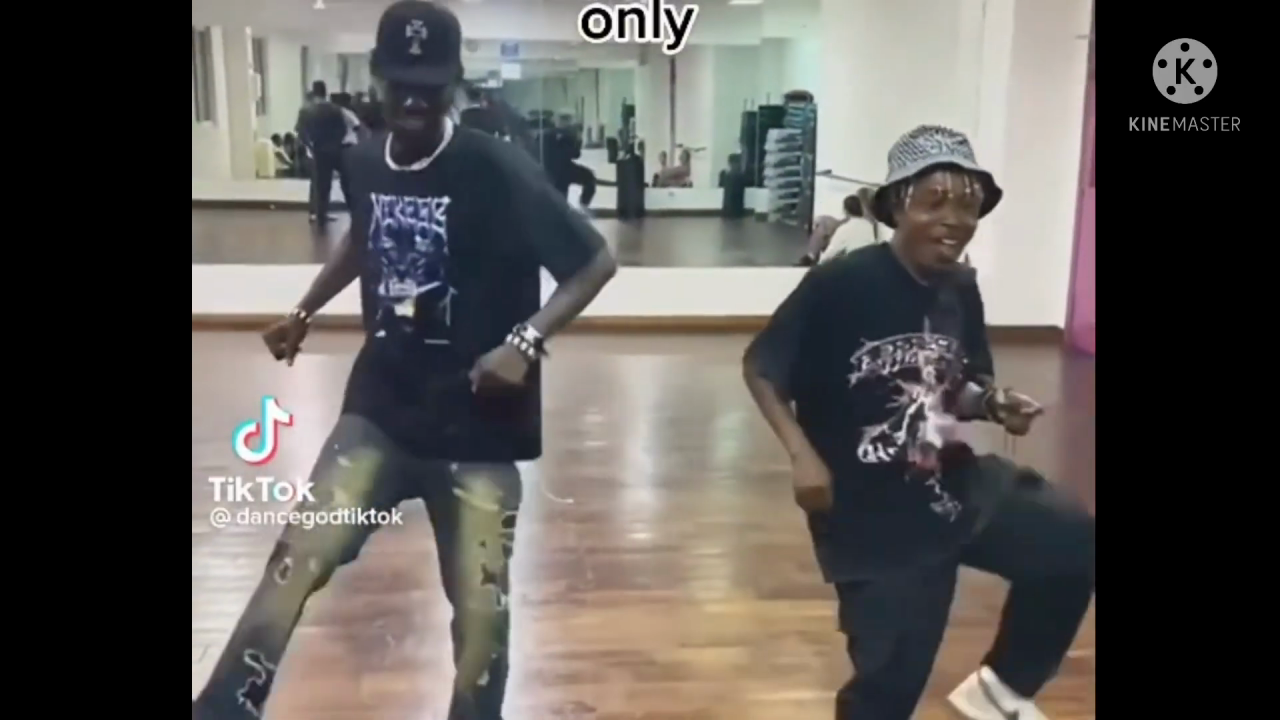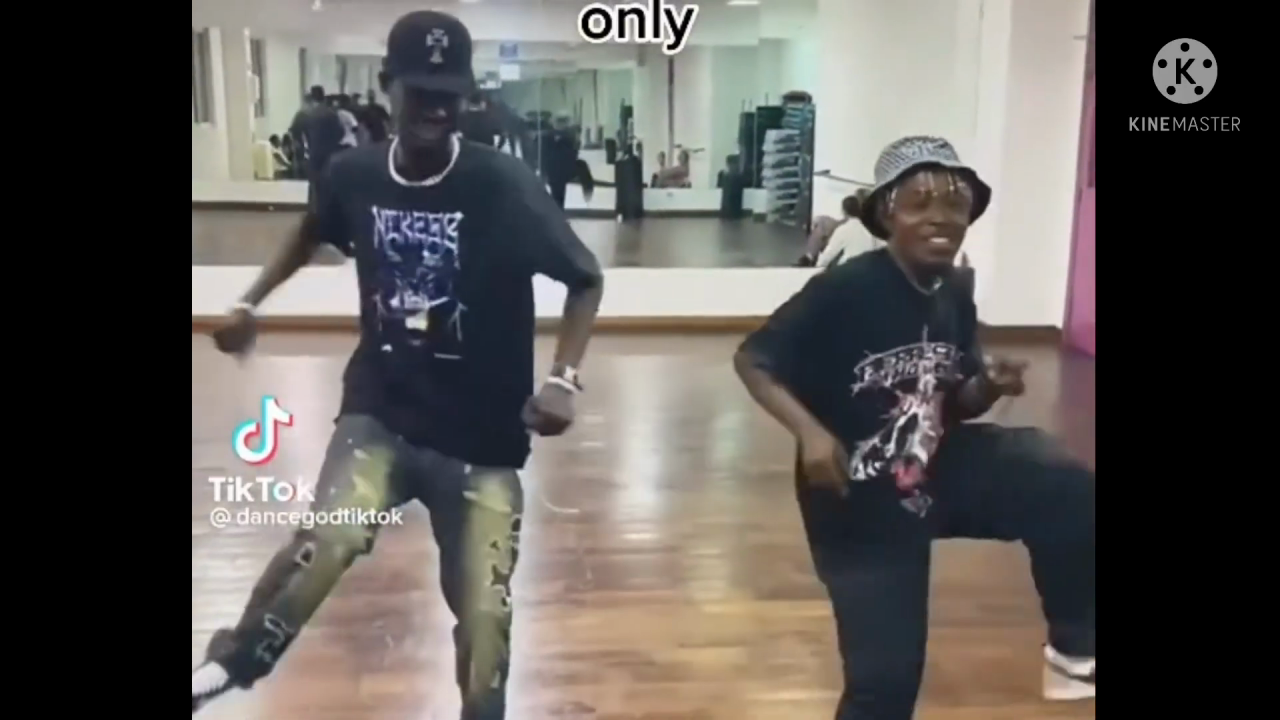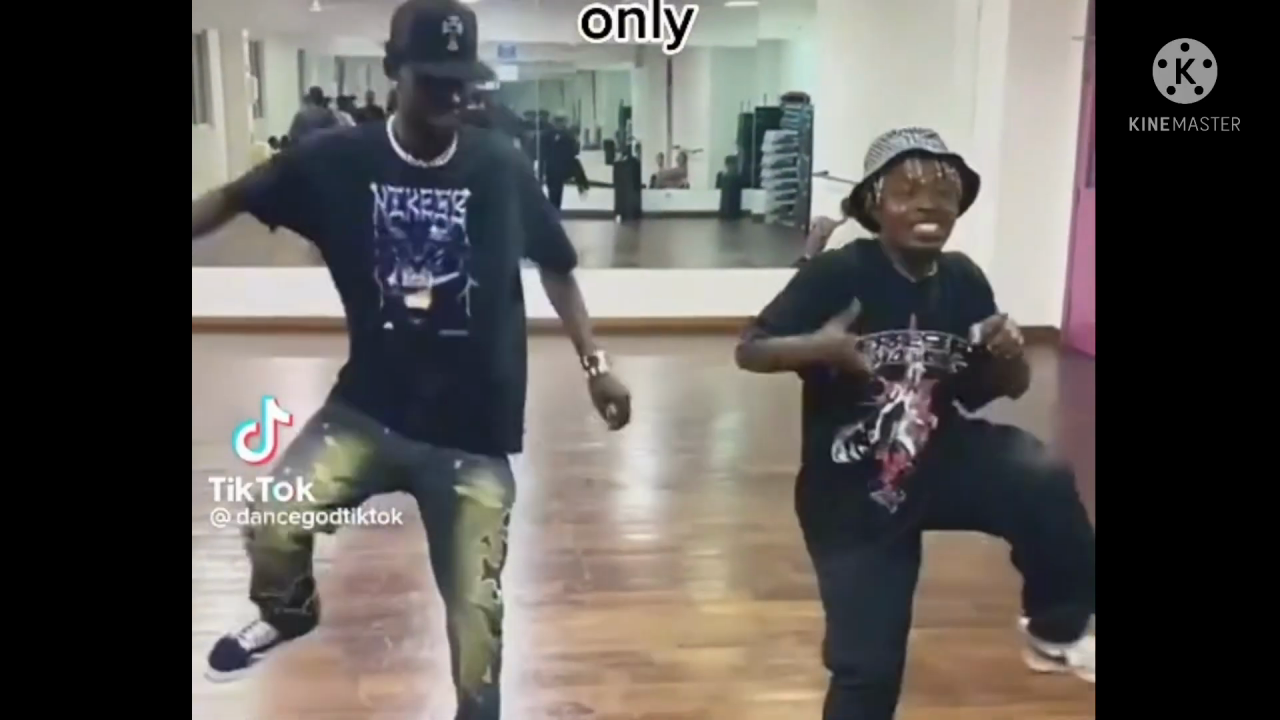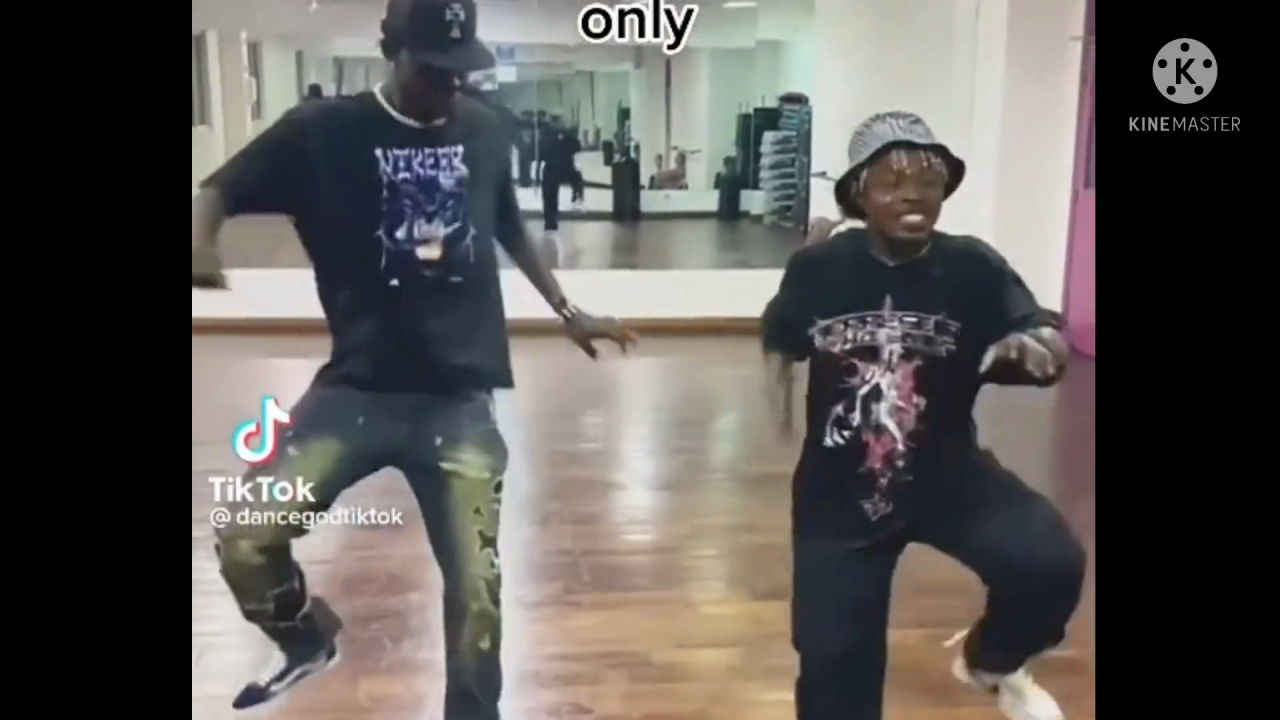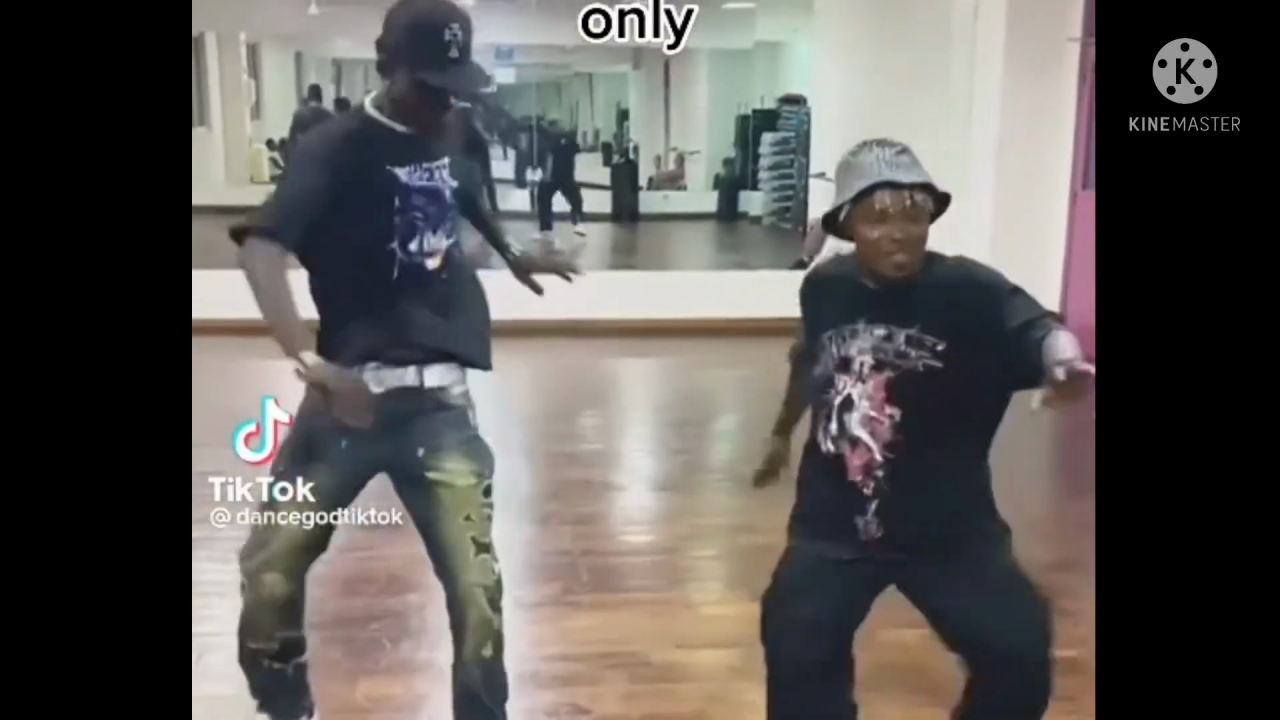
dt=0.1s
person 1, frame 1
left shoulder: (499, 170)
right shoulder: (366, 165)
left elbow: (593, 261)
left wrist: (524, 342)
right wrist: (303, 310)
left hip: (480, 428)
right hip: (381, 409)
left knee: (482, 607)
right knee: (313, 544)
person 1, frame 2
left shoulder: (502, 184)
right shoulder: (353, 175)
left elbow: (584, 281)
right elbow: (318, 232)
left wrist: (563, 378)
right wrist: (251, 302)
left hip: (477, 433)
right hip: (379, 412)
left knee: (484, 613)
right knee: (332, 538)
right ankle: (237, 657)
person 1, frame 3
left shoulder: (503, 164)
right shoulder: (336, 158)
left elbow: (556, 267)
right elbow: (235, 197)
left wrist: (594, 364)
left hip: (474, 428)
right hip: (370, 403)
left knee: (477, 611)
right knee: (275, 526)
right ankle: (286, 614)
person 1, frame 4
left shoulder: (482, 132)
right shoulder: (326, 131)
left elbow: (509, 227)
right elbow: (218, 191)
left wrist: (568, 310)
right wrist: (200, 245)
left hip: (457, 397)
right hip: (357, 385)
left knee: (476, 585)
right knee: (245, 537)
right ankle: (306, 641)
person 1, frame 5
left shoulder: (443, 134)
right shoulder: (334, 151)
right elbow: (261, 248)
left wrist: (512, 257)
right wrist: (309, 361)
left hip: (437, 400)
right hip: (345, 399)
left knee: (475, 582)
right knee: (269, 571)
person 2, frame 1
left shoulder: (961, 292)
right shoulder: (839, 284)
right elbow: (763, 366)
left wrist: (994, 403)
right wrist: (802, 455)
left hip: (949, 481)
right hip: (870, 508)
left knee: (1071, 546)
person 2, frame 2
left shoulder: (953, 296)
right shoulder: (841, 292)
left elbow: (957, 403)
right elbow: (752, 361)
left wrist: (990, 384)
right wrist: (808, 430)
left hip: (941, 479)
right hip: (859, 511)
left knee: (1063, 490)
left ankle: (1074, 649)
person 2, frame 3
left shoulder: (963, 282)
right shoulder: (832, 275)
left elbow: (997, 388)
right elbow: (750, 348)
left wrist: (1007, 351)
right wrist: (816, 348)
left hip: (940, 465)
right hip: (846, 494)
left knee: (1041, 486)
right knee: (867, 665)
left ankle: (1056, 630)
person 2, frame 4
left shoulder: (972, 266)
right shoulder: (819, 266)
left elbow: (1051, 354)
right elbow: (778, 339)
left wrist: (1037, 344)
right wrist: (780, 380)
left hip: (943, 468)
right hip: (841, 490)
left knee: (1049, 563)
right knee: (833, 652)
left ankle: (992, 661)
person 2, frame 5
left shoulder: (968, 289)
right shoulder: (824, 285)
left elbow: (1040, 331)
left wrist: (1069, 364)
left hip: (944, 513)
right hip: (835, 516)
left knee: (1018, 656)
right knee: (797, 650)
